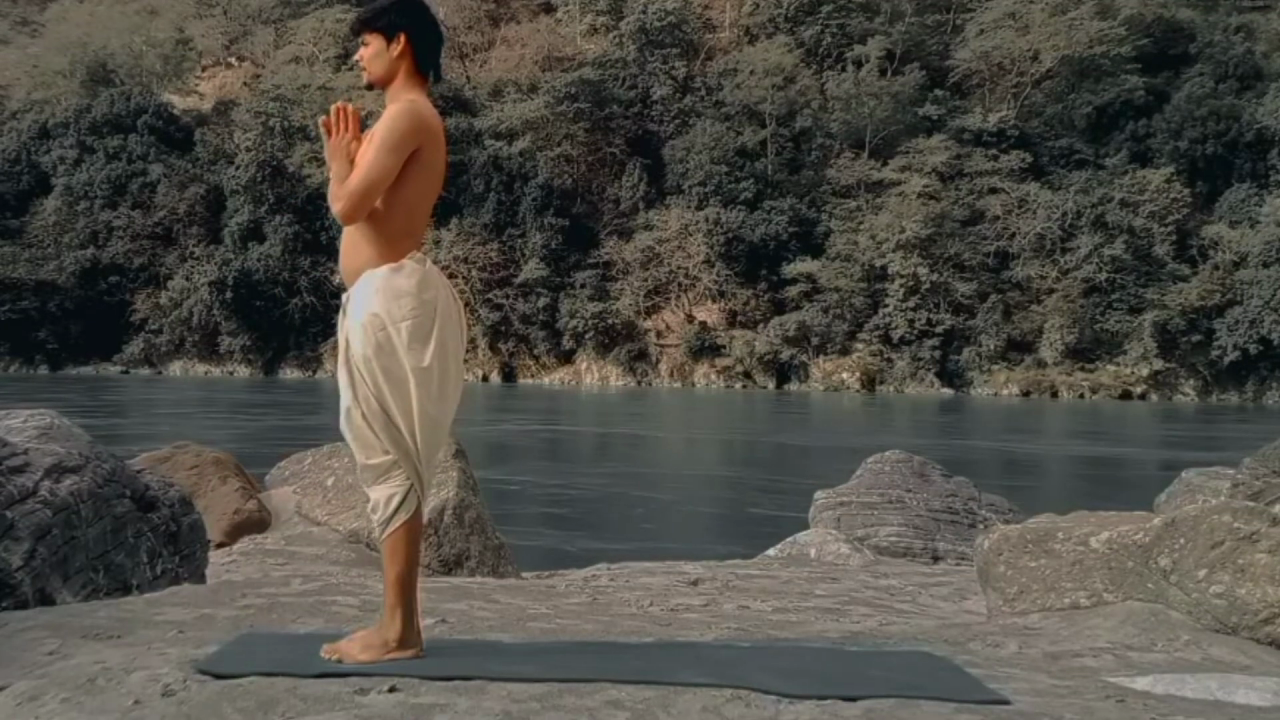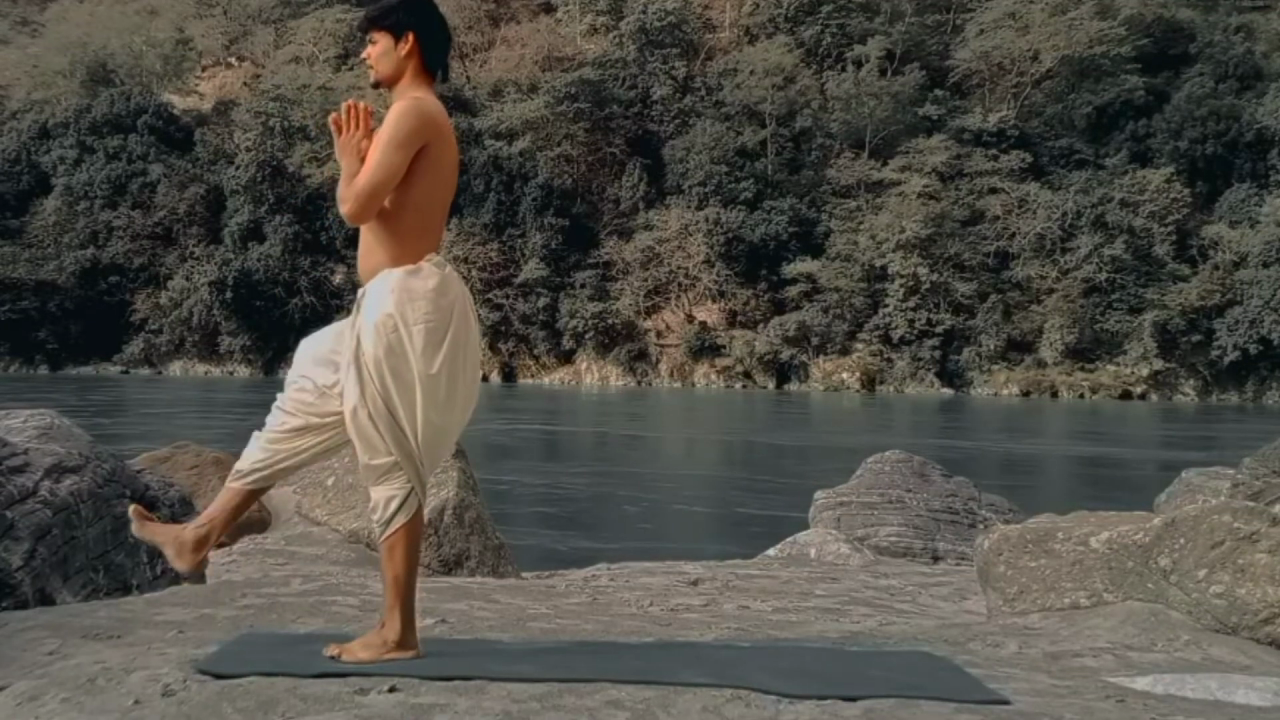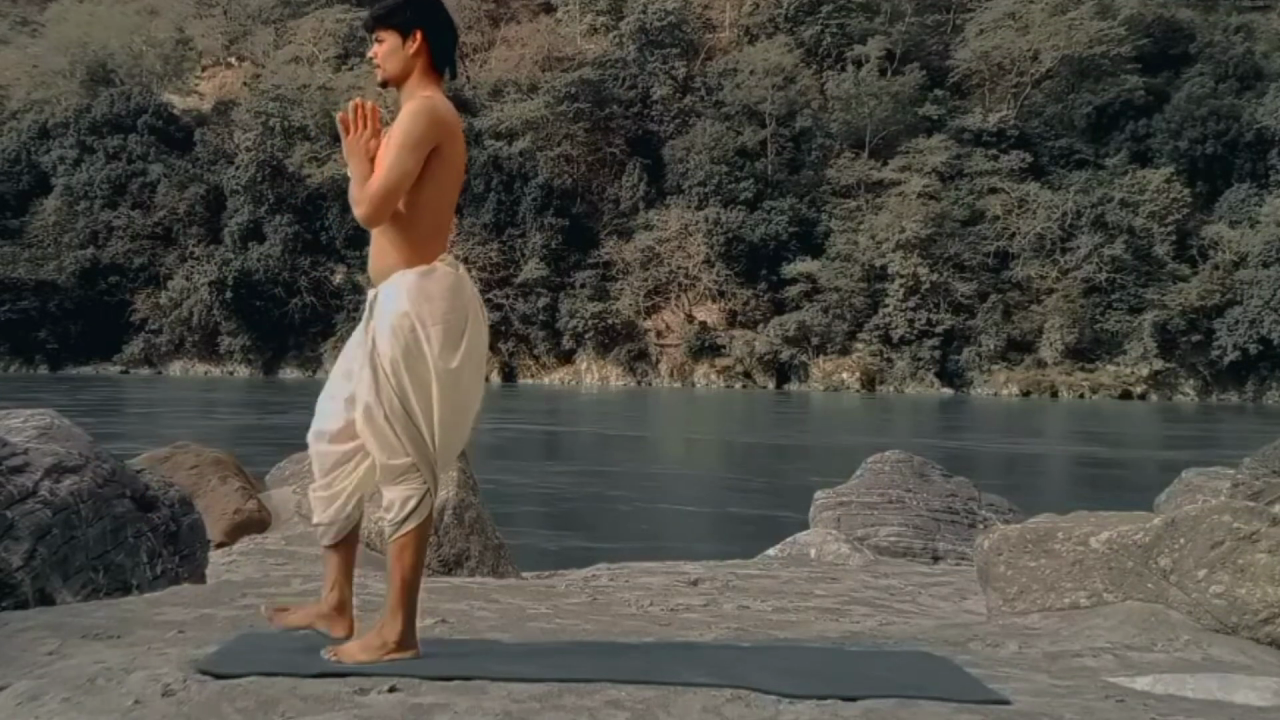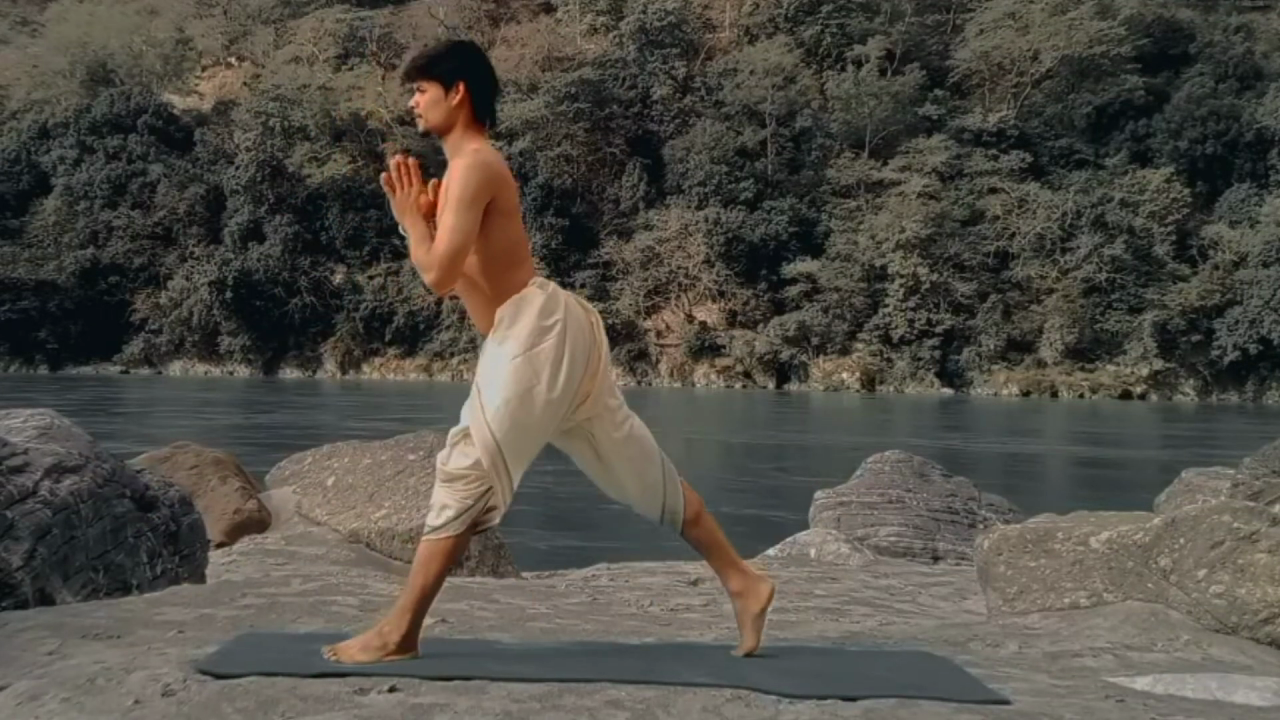
dt=0.5s
person 1, frame 1
left shoulder: (405, 113)
right shoulder: (406, 120)
left elbow: (346, 207)
left wrist: (337, 160)
right wrist: (351, 158)
left hip: (389, 301)
right hip: (382, 301)
left knee: (389, 468)
right knee: (386, 467)
left ankle: (397, 631)
right ankle: (396, 619)
person 1, frame 2
left shoulder: (413, 110)
right shoulder: (422, 119)
left elbow: (355, 208)
left wrist: (349, 157)
right wrist: (363, 156)
left hip: (405, 302)
right hip: (394, 300)
left knee: (391, 467)
right knee: (297, 410)
left ankle: (396, 631)
right ankle: (200, 535)
person 1, frame 3
left shoulder: (425, 110)
right shoulder: (428, 116)
left elbow: (369, 209)
left wrist: (357, 156)
right wrist: (368, 153)
left hip: (416, 303)
right hip: (403, 300)
left knee: (404, 470)
right knee: (339, 440)
left ankle: (396, 630)
right ankle: (335, 601)
person 1, frame 4
left shoulder: (471, 164)
right shoulder: (473, 165)
left elbow: (438, 275)
right elbow: (461, 267)
left wrist: (409, 217)
right wrist: (425, 216)
left hip: (537, 329)
right hip: (540, 328)
left knee: (464, 475)
right knee: (637, 469)
left ankle: (397, 632)
right ankle: (742, 581)
